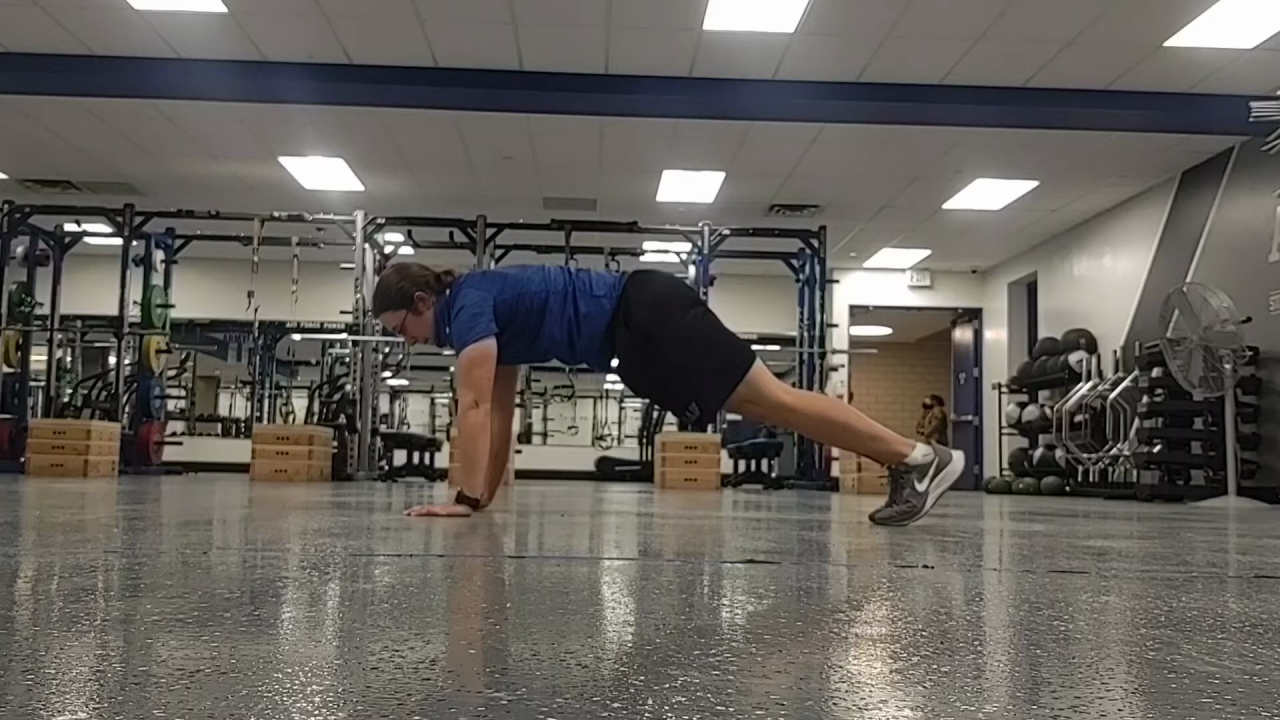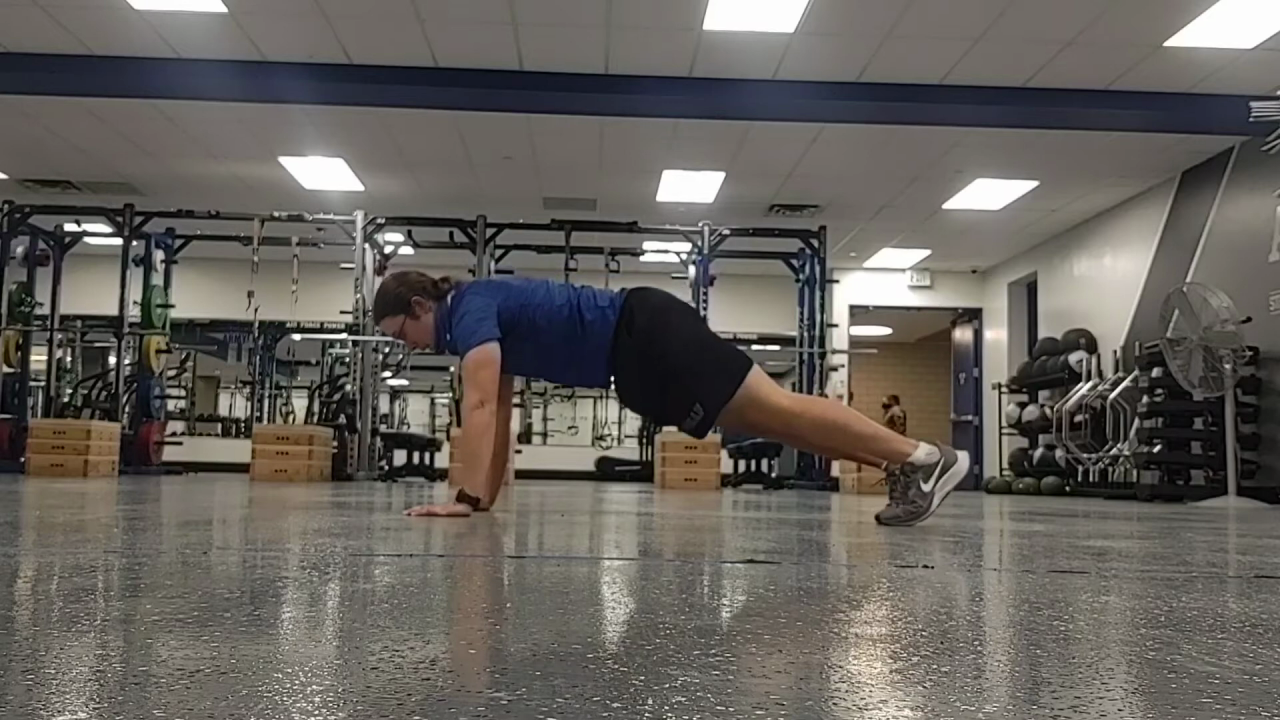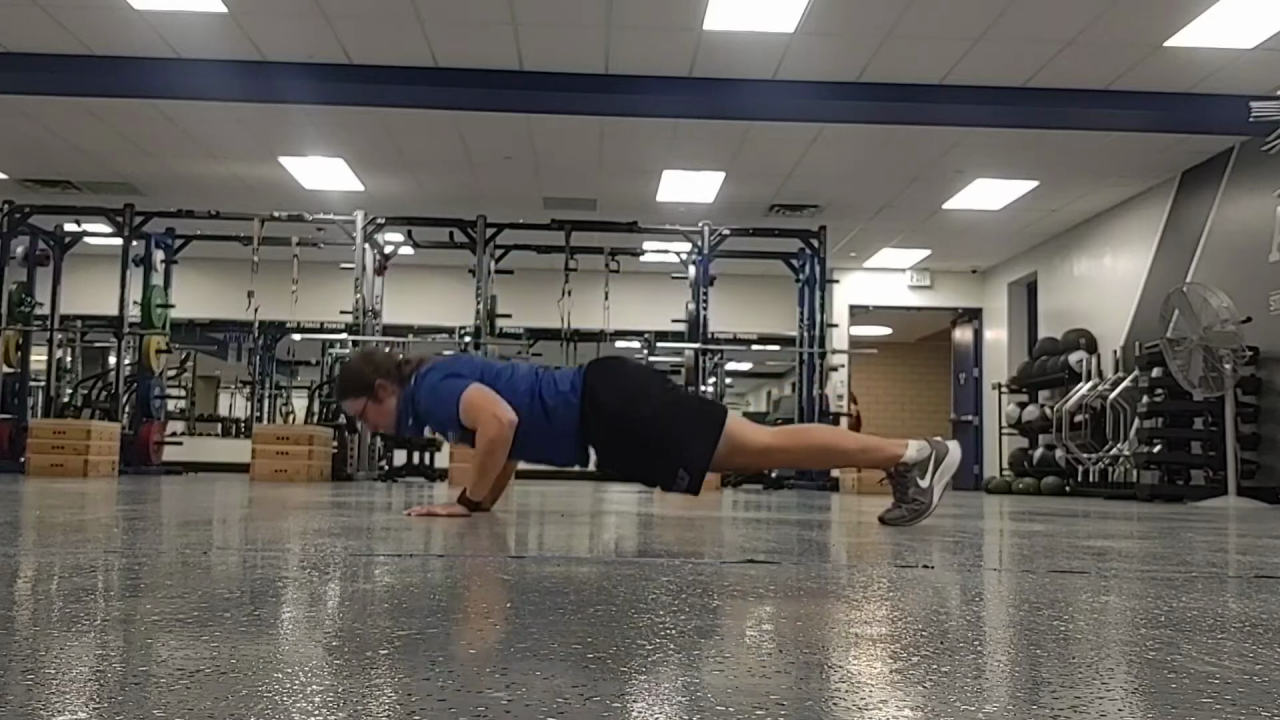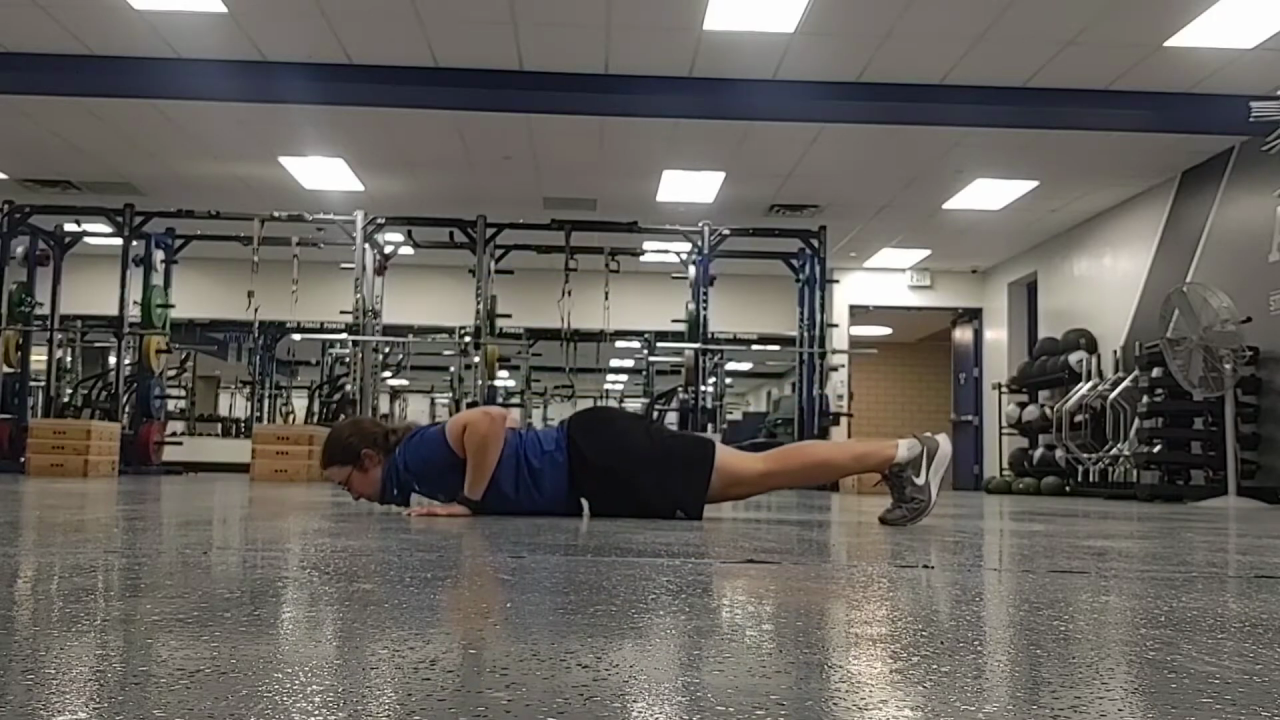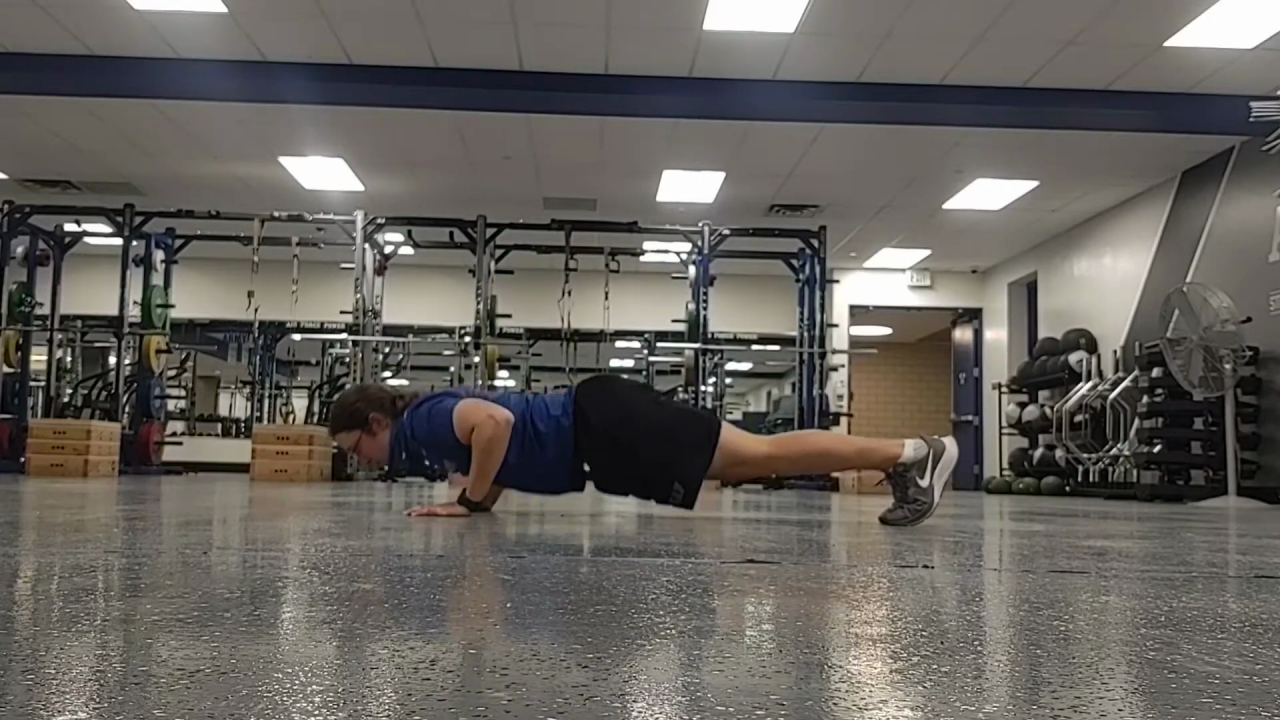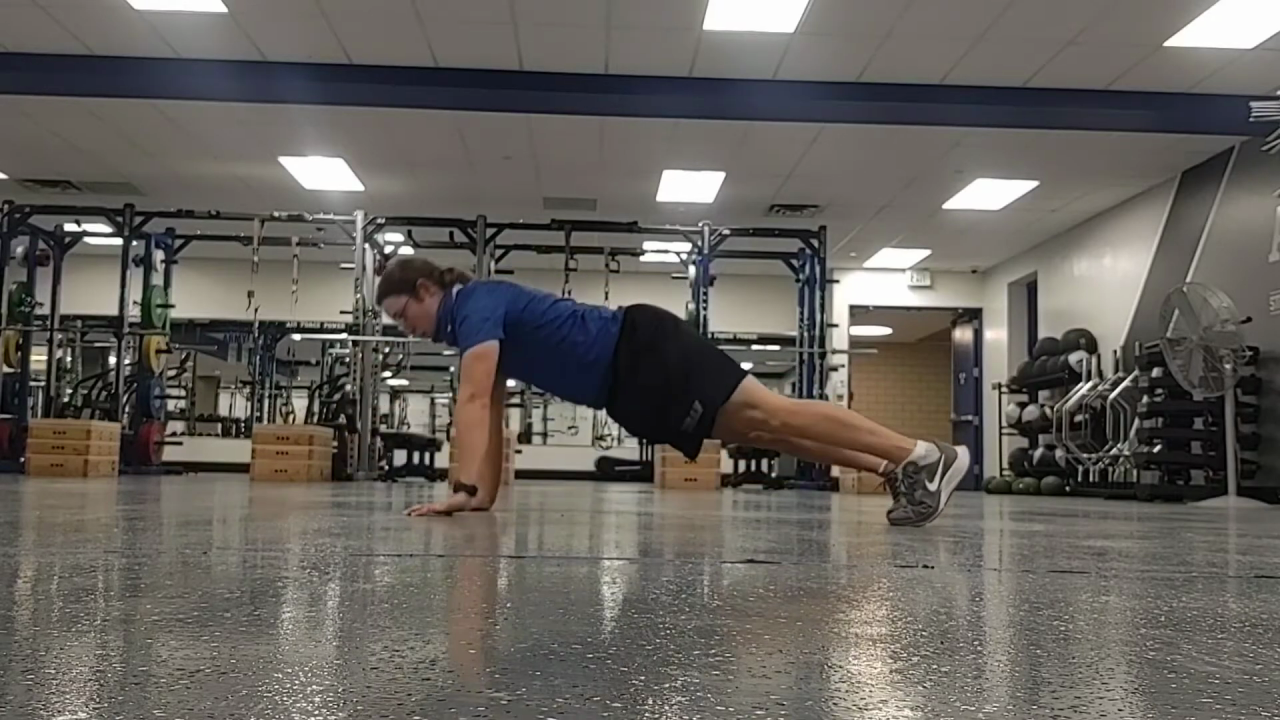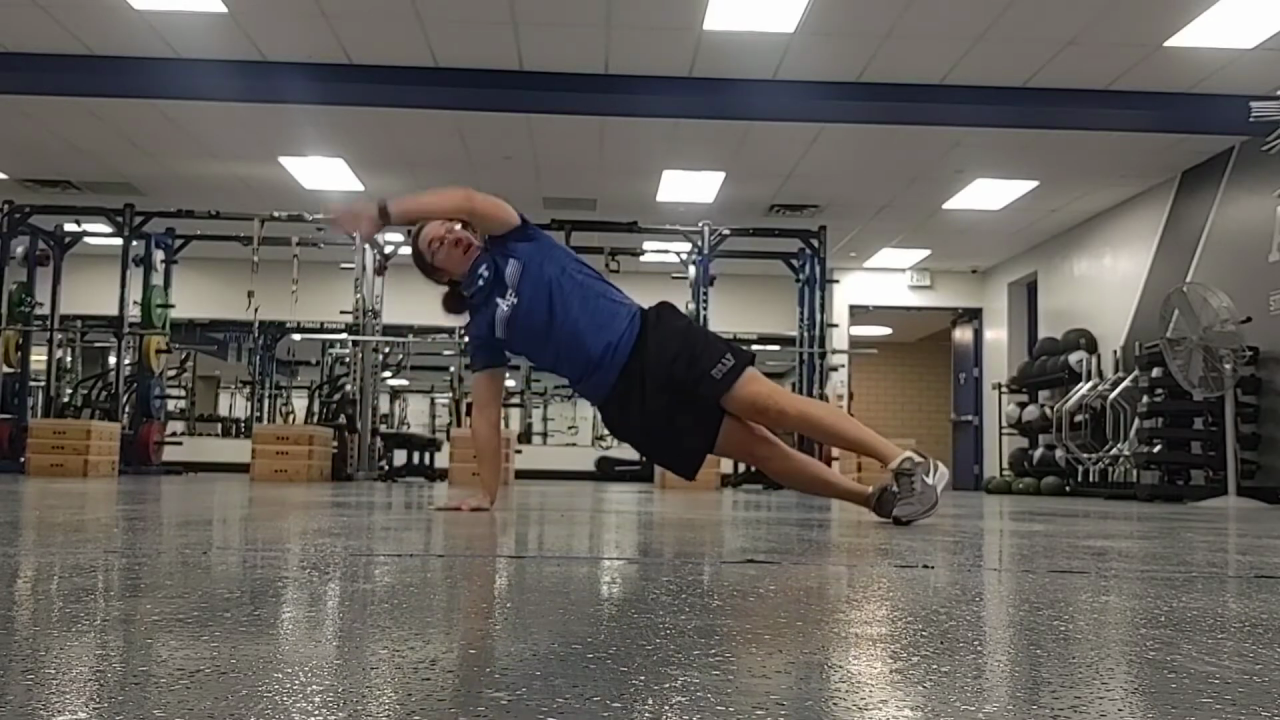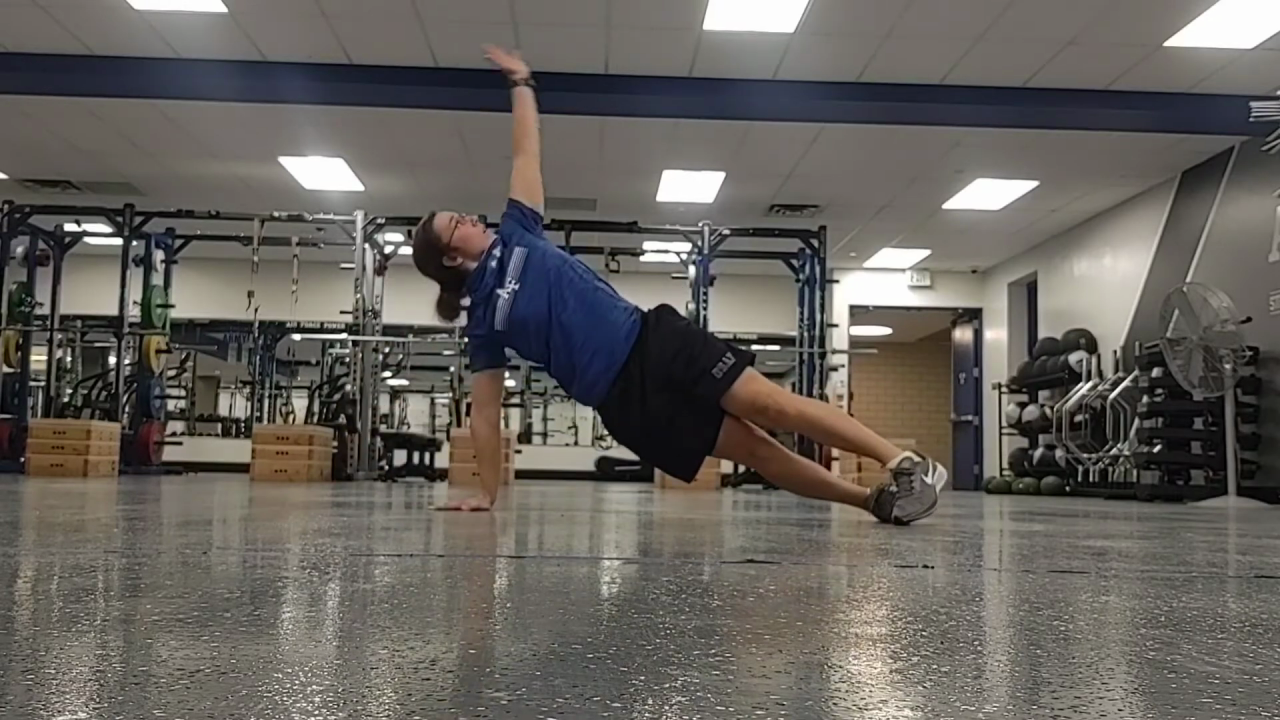
dt=0.5s
person 1, frame 1
left shoulder: (468, 302)
right shoulder: (485, 310)
left elbow: (474, 404)
right elbow: (501, 407)
left wrist: (466, 498)
right wrist: (487, 495)
left hip: (647, 317)
right hip: (641, 327)
left knee: (774, 400)
right knee: (765, 404)
left ankle: (920, 458)
right ankle: (911, 461)
person 1, frame 2
left shoulder: (471, 309)
right shoulder: (480, 316)
left elbow: (479, 406)
right elbow: (498, 413)
left wrist: (467, 498)
right wrist: (488, 497)
left hip: (646, 334)
right hip: (638, 353)
left knee: (774, 408)
right knee: (763, 423)
left ankle: (923, 458)
right ankle: (910, 463)
person 1, frame 3
left shoulder: (431, 390)
right shoulder: (439, 382)
left elbow: (501, 421)
right elbow: (504, 439)
left wrist: (469, 501)
right wrist: (481, 498)
left hip: (610, 403)
right hip: (603, 408)
left knee: (760, 444)
right knee: (754, 449)
left ankle: (915, 454)
right ankle: (909, 456)
person 1, frame 4
left shoulder: (415, 456)
right shoulder: (420, 457)
left elbow: (488, 419)
left wrist: (469, 501)
right wrist: (473, 500)
left hip: (596, 457)
right hip: (589, 456)
left knee: (757, 471)
right knee: (752, 471)
left ankle: (908, 453)
right ankle: (902, 455)
person 1, frame 5
left shoulder: (426, 417)
right shoulder: (432, 418)
left elbow: (498, 423)
left wrist: (467, 502)
right wrist: (480, 499)
left hip: (605, 422)
right hip: (598, 430)
left knee: (756, 453)
right knee: (752, 457)
left ankle: (915, 453)
right ankle: (905, 458)
person 1, frame 6
left shoulder: (474, 304)
right shoulder: (471, 324)
left elbow: (475, 402)
right elbow: (495, 412)
left wrist: (465, 487)
right wrist: (487, 493)
left hip: (642, 347)
right hip: (630, 390)
left knee: (769, 413)
right knee: (762, 435)
left ankle: (921, 456)
right ankle: (894, 470)
person 1, frame 7
left shoulder: (512, 244)
right shoulder: (482, 329)
left elbow: (467, 201)
right elbow: (486, 416)
left wrist: (384, 213)
right wrist: (486, 492)
left hip: (653, 345)
right hip: (623, 402)
left knee: (768, 402)
right knee: (755, 449)
left ankle: (904, 462)
right ankle: (879, 496)
person 1, frame 8
left shoulder: (515, 238)
right shoulder: (483, 325)
left elbow: (527, 149)
right elbow: (485, 411)
left wrist: (520, 82)
right wrist: (487, 494)
left hip: (654, 342)
right hip: (625, 402)
left knee: (770, 405)
right knee: (755, 450)
left ankle: (903, 464)
right ankle: (875, 499)
